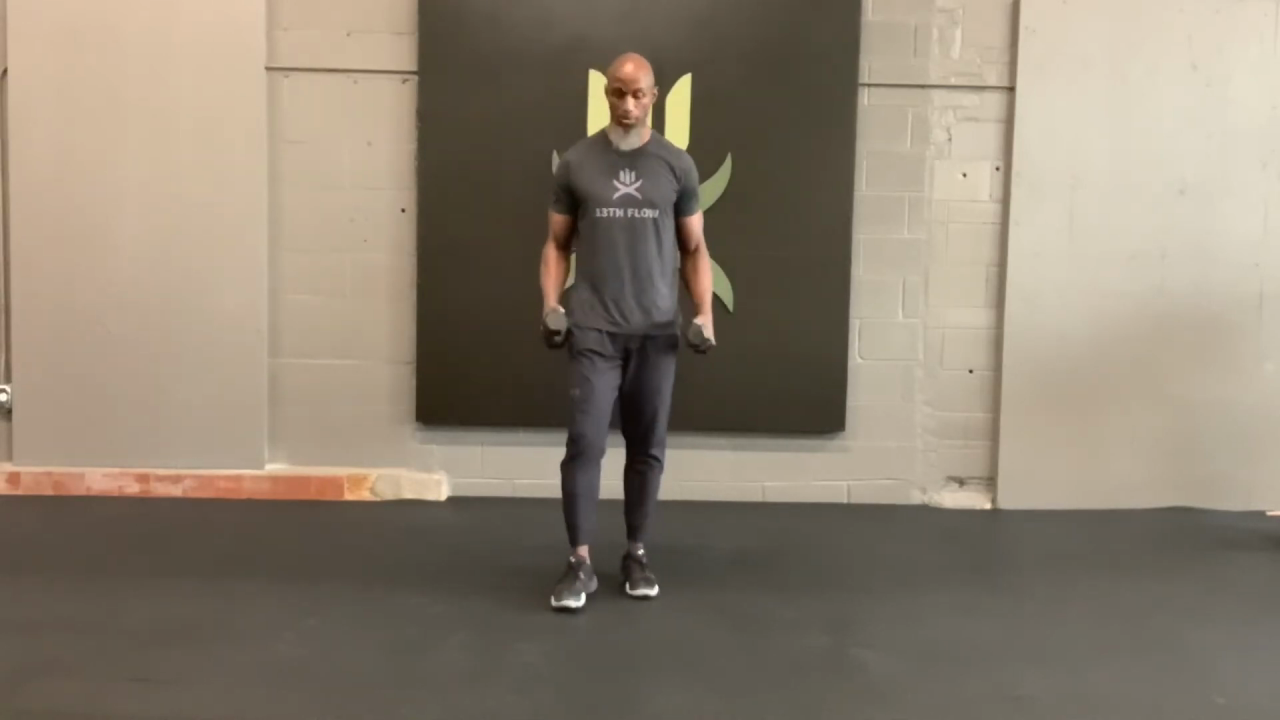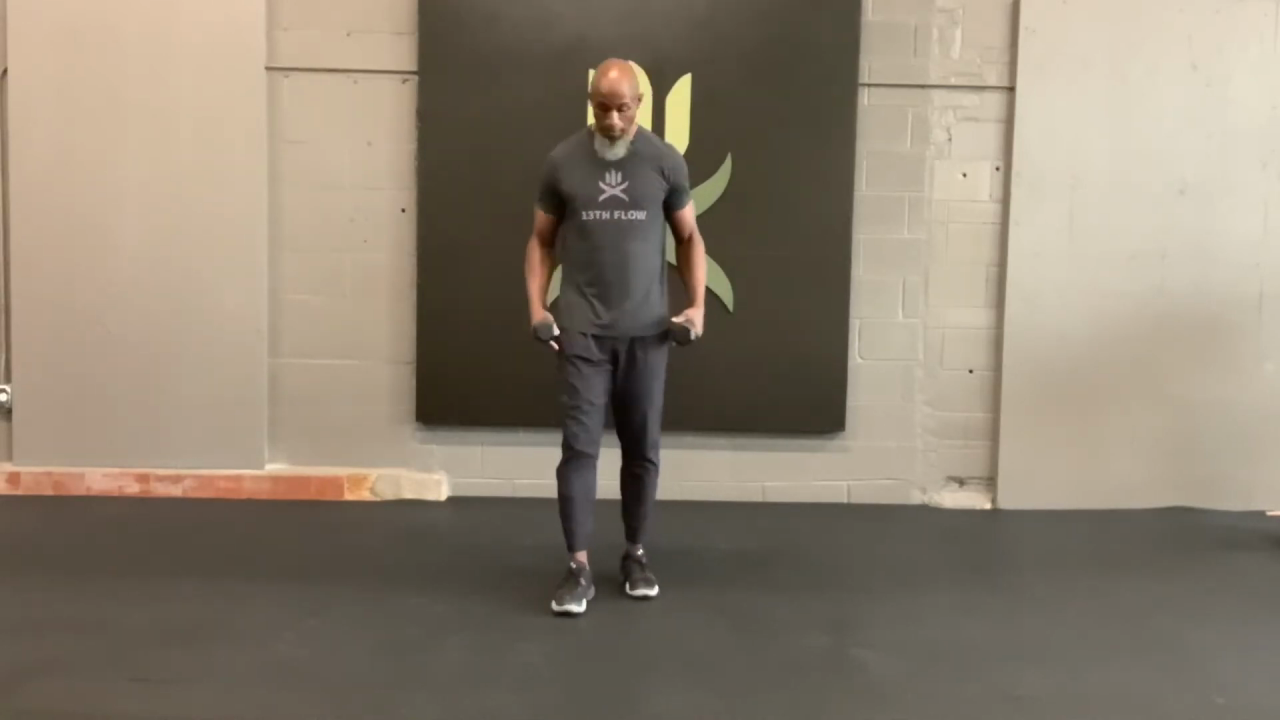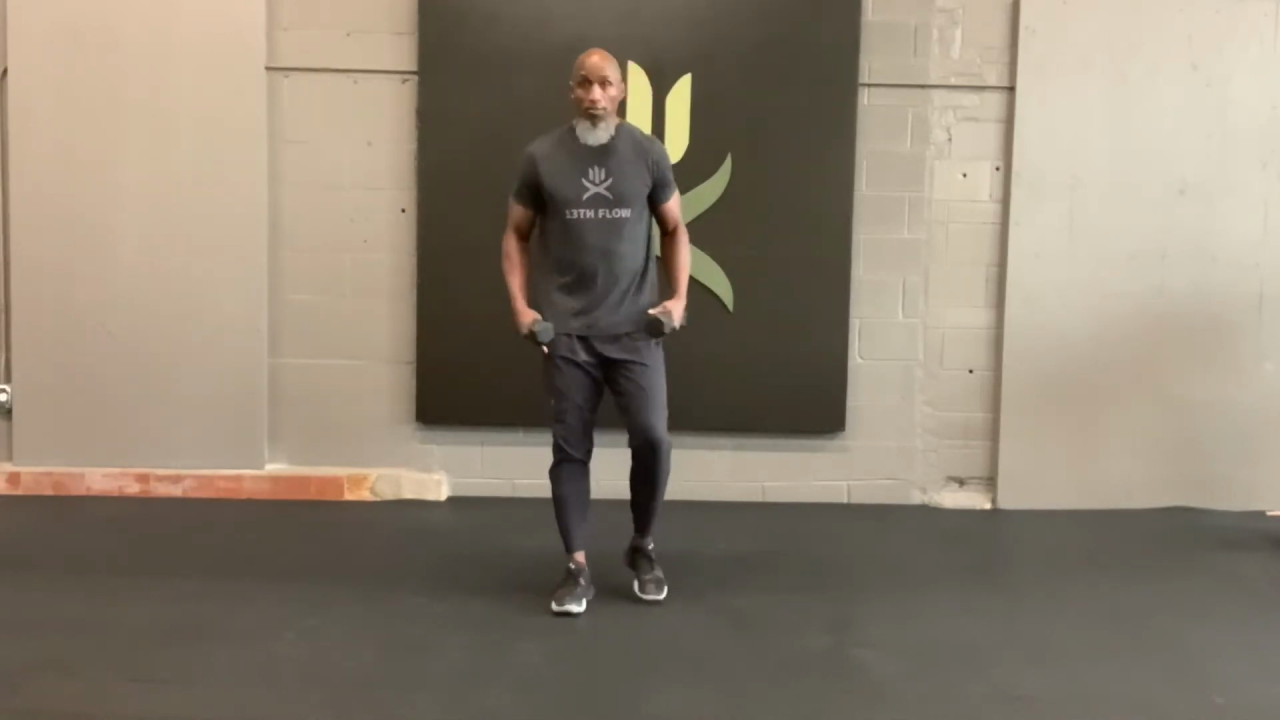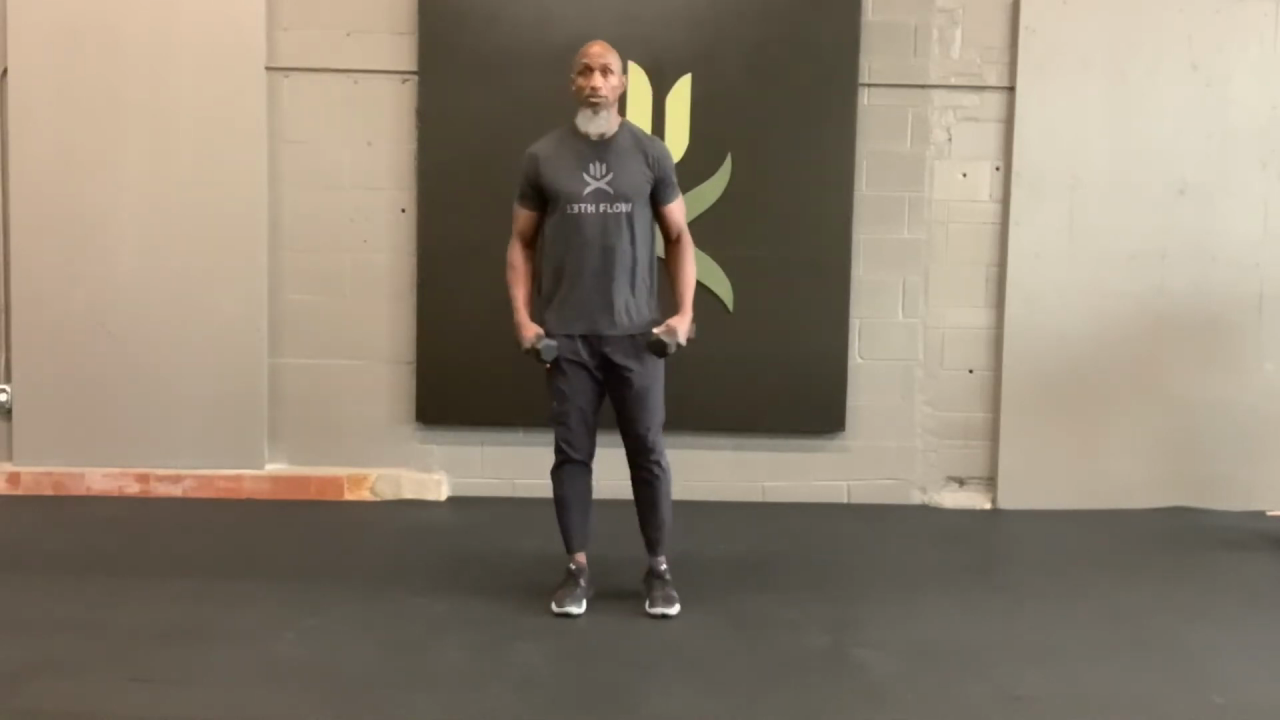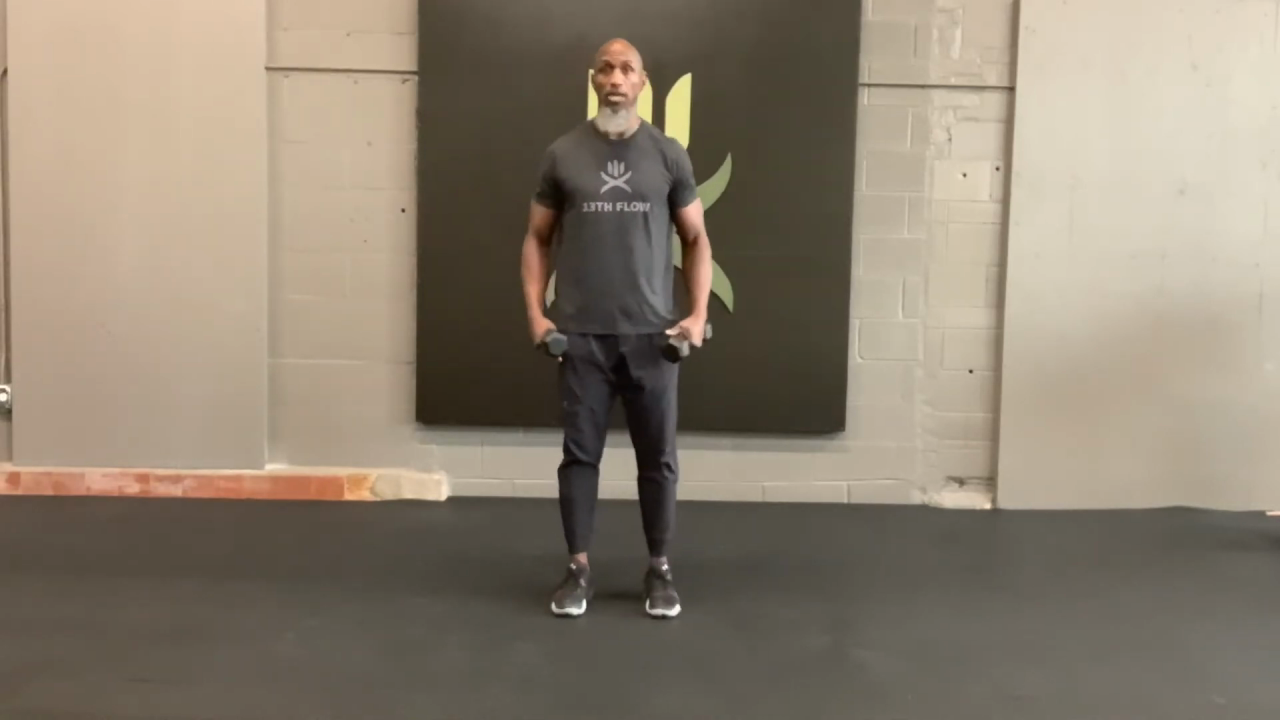
dt=0.3s
person 1, frame 1
left shoulder: (677, 165)
right shoulder: (576, 162)
left elbow: (694, 248)
right elbow: (557, 243)
left wrist: (704, 312)
right wrist: (550, 304)
left hip: (656, 331)
right hip: (593, 327)
left knee: (647, 448)
right knee: (584, 441)
left ankle: (636, 553)
right ankle: (580, 562)
person 1, frame 2
left shoulder: (665, 161)
right shoulder: (562, 161)
left elbow: (690, 237)
right elbow: (541, 239)
left wrist: (697, 304)
right wrist: (535, 304)
left hip: (646, 330)
right hip: (581, 330)
left knee: (642, 449)
right knee: (579, 446)
left ankle: (635, 553)
right ankle: (578, 566)
person 1, frame 3
left shoulder: (648, 154)
right shoulder: (541, 157)
left elbow: (674, 228)
right elbow: (516, 234)
left wrist: (678, 296)
right wrist: (520, 304)
left hip: (634, 327)
right hip: (566, 330)
left knee: (652, 439)
right knee: (570, 450)
left ankle: (642, 546)
right ankle: (577, 567)
person 1, frame 4
left shoulder: (650, 154)
right shoulder: (542, 157)
left elbow: (679, 237)
right elbow: (522, 243)
left wrist: (684, 311)
right wrist: (523, 317)
left hip: (636, 332)
right hip: (567, 333)
left knee: (647, 452)
right knee: (572, 452)
left ankle: (658, 567)
right ankle: (577, 568)
person 1, frame 5
left shoulder: (669, 155)
right shoulder: (562, 155)
left elbow: (696, 240)
right elbow: (537, 239)
left wrist: (698, 313)
right wrist: (535, 312)
left hip: (652, 333)
right hip: (581, 333)
left knee: (658, 455)
right knee: (579, 453)
left ankle: (659, 568)
right ankle: (578, 568)
